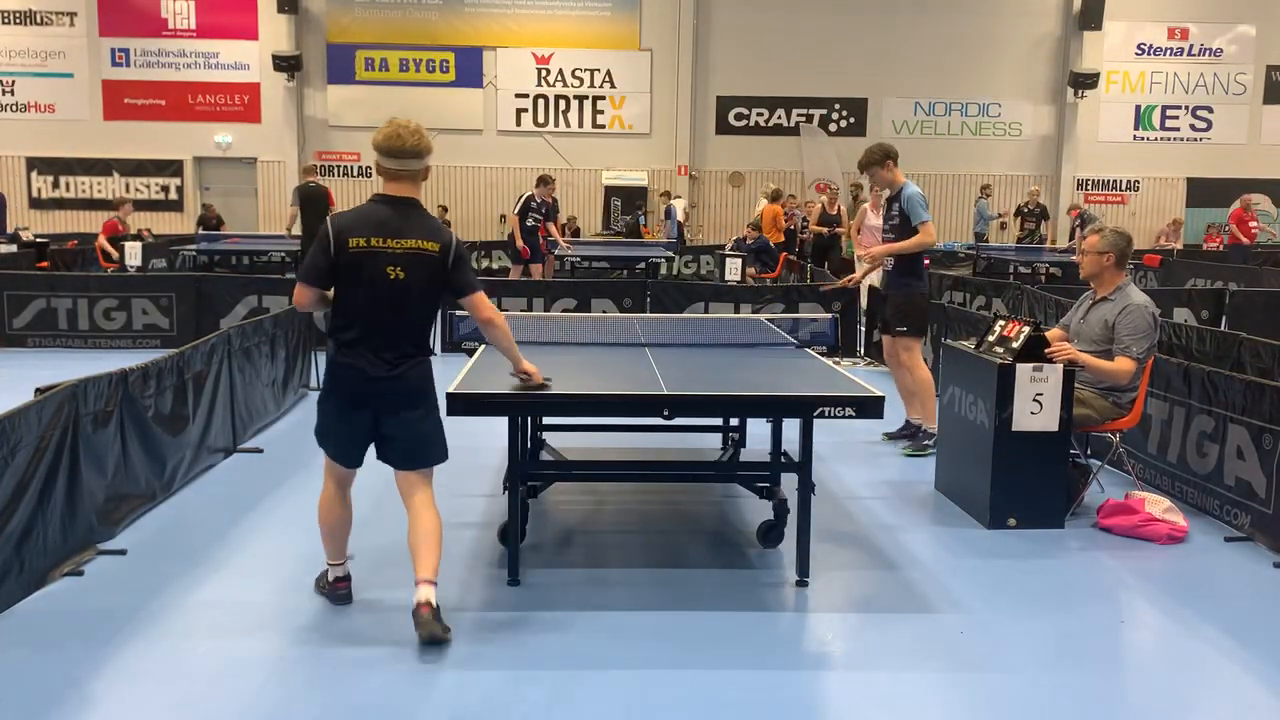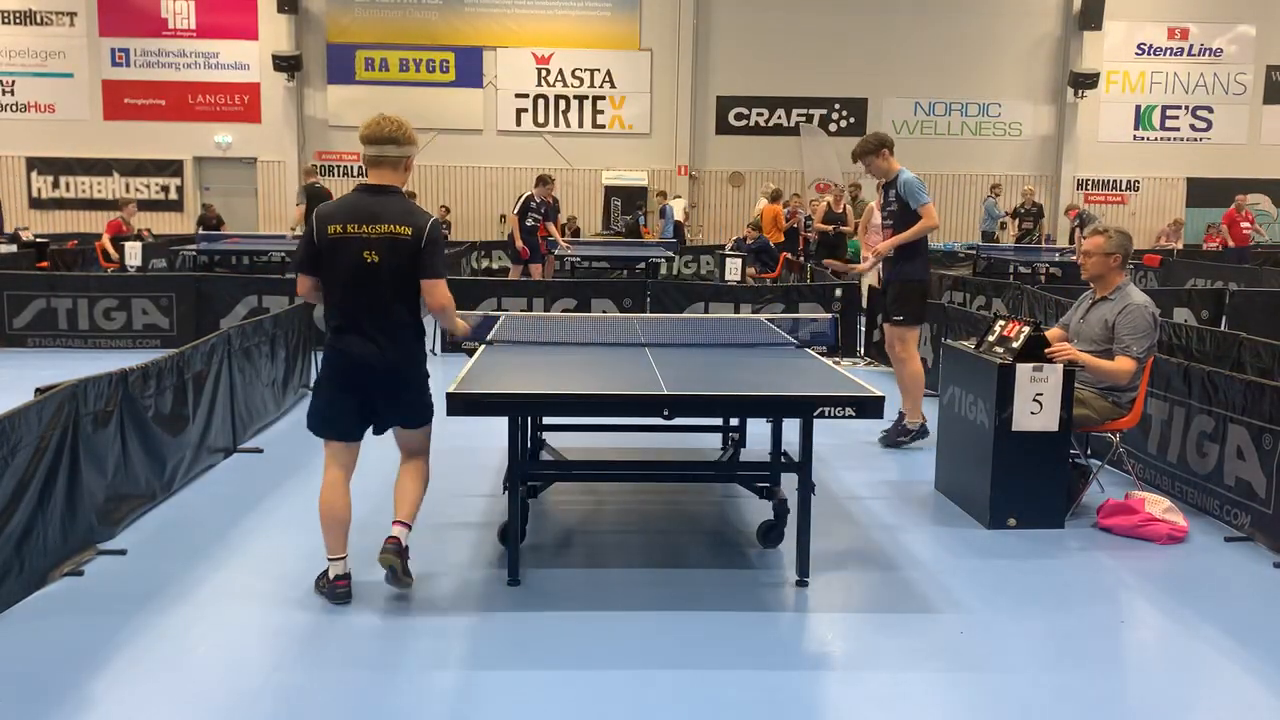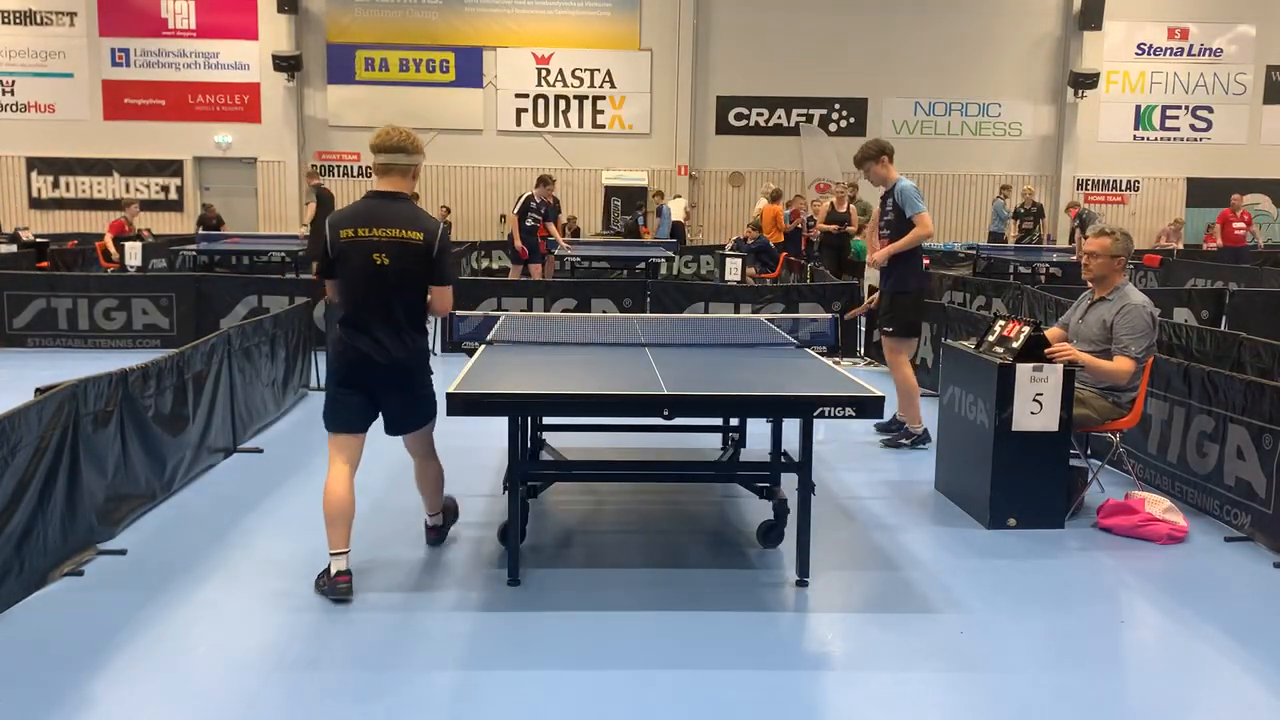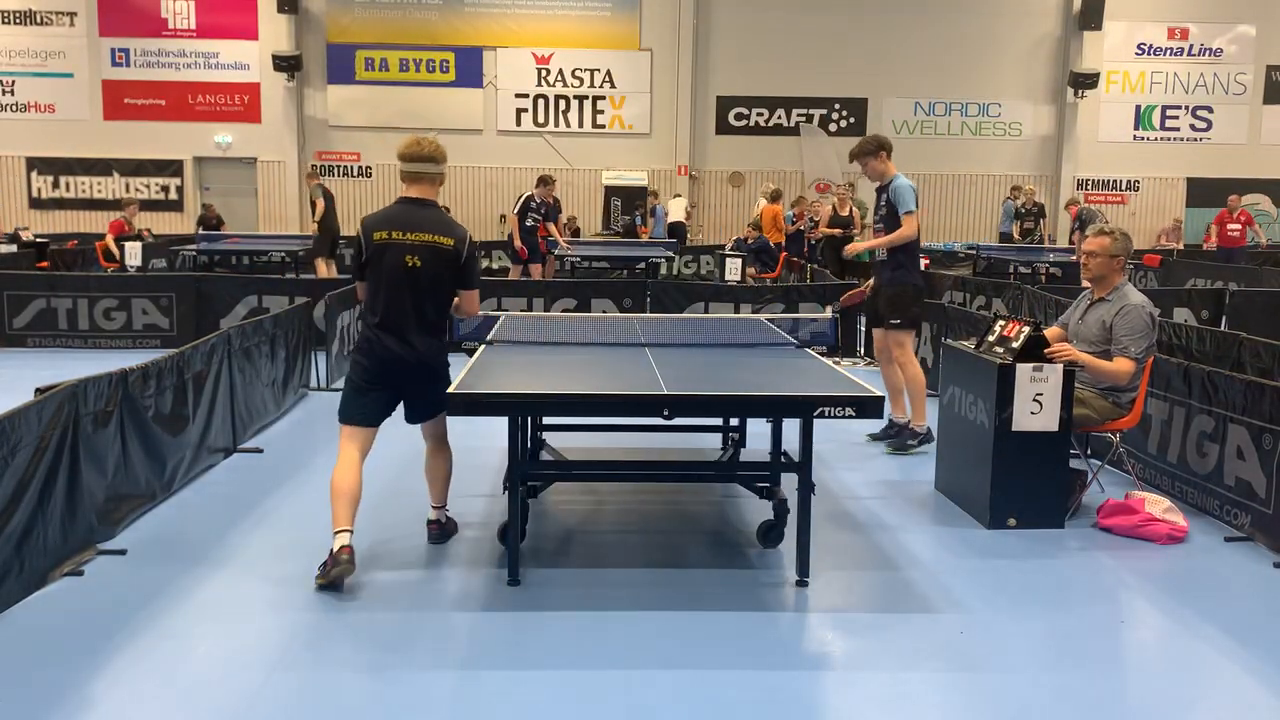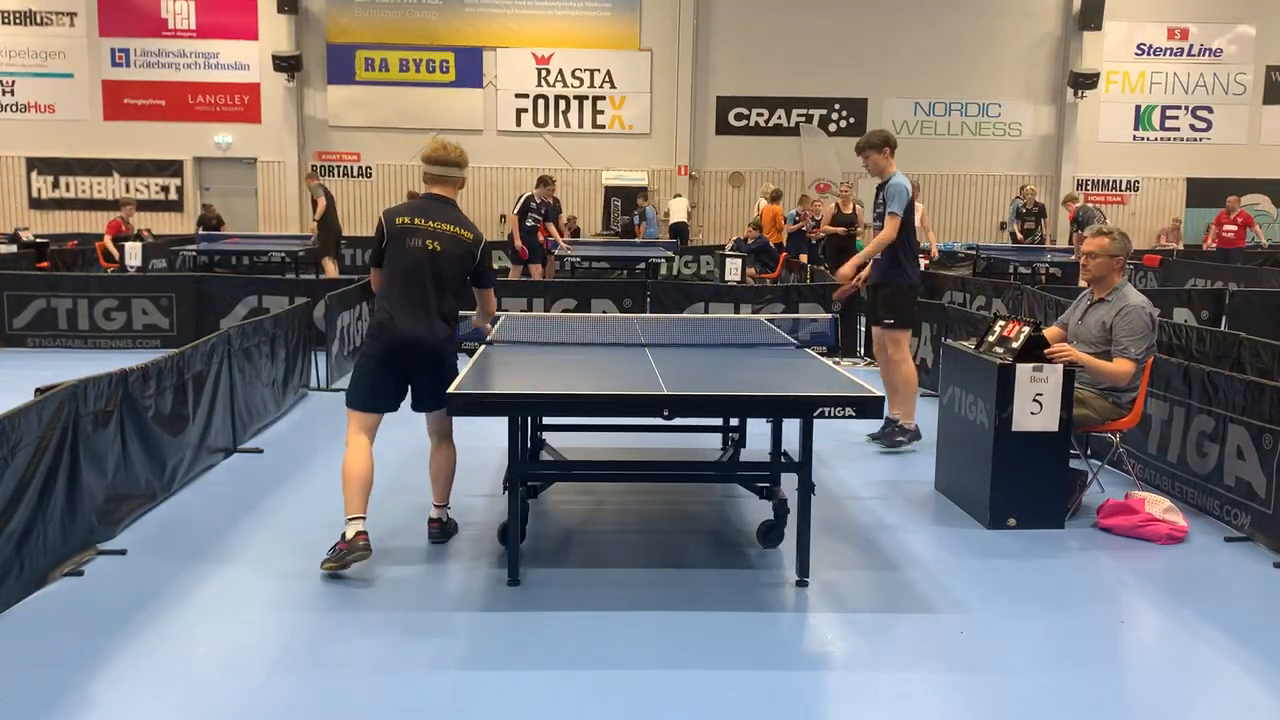
dt=0.2s
person 1, frame 1
left shoulder: (340, 226)
right shoulder: (442, 239)
left elbow: (304, 301)
right elbow: (486, 315)
right wrist: (520, 362)
left hip: (347, 379)
right hip: (409, 383)
left knee: (338, 479)
right knee: (419, 495)
left ankle: (336, 575)
right ankle: (426, 597)
person 1, frame 2
left shoulder: (325, 217)
right shoulder: (421, 223)
left elbow: (307, 292)
right elbow: (437, 303)
right wrist: (456, 323)
left hip: (343, 362)
right hip: (400, 363)
left knee: (337, 468)
right knee: (415, 454)
left ankle: (337, 572)
right ankle: (397, 539)
person 1, frame 3
left shoulder: (338, 223)
right shoulder: (430, 229)
left elbow: (333, 293)
right elbow: (441, 306)
left hip: (350, 360)
right hip: (406, 361)
left knee: (342, 463)
right knee: (422, 450)
left ankle: (338, 567)
right ankle: (436, 520)
person 1, frame 4
left shoulder: (372, 226)
right shoulder: (457, 236)
left elbow: (363, 292)
right elbow: (470, 308)
left hip: (375, 354)
right hip: (428, 356)
left knee: (351, 449)
right knee: (436, 438)
left ankle: (342, 545)
right ankle: (439, 519)
person 1, frame 5
left shoulder: (393, 217)
right shoulder: (471, 235)
left elbow: (377, 283)
right elbow: (487, 305)
right wrist: (483, 325)
left hip: (387, 338)
right hip: (437, 344)
left knee: (359, 434)
right knee: (441, 432)
left ankle: (355, 532)
right ankle: (439, 518)
person 2, frame 1
left shoulder: (911, 195)
right shoulder: (892, 198)
left elbow: (928, 238)
left wrist: (885, 250)
right wrist: (863, 272)
left hip: (910, 290)
right hip: (895, 288)
left knee: (910, 358)
right knee: (892, 357)
left ankle: (932, 430)
right ankle: (915, 421)
person 2, frame 2
left shoulder: (908, 181)
right shoulder: (887, 187)
left elbow: (932, 221)
left wrist: (893, 243)
right wrist: (871, 263)
left hip: (910, 276)
right hip: (894, 276)
left knee: (905, 349)
right knee: (893, 347)
left ankle: (915, 424)
right ankle: (908, 414)
person 2, frame 3
left shoulder: (905, 189)
right shoulder: (887, 196)
left elbow: (926, 229)
left wrist: (887, 250)
right wrist: (881, 291)
left hip: (906, 288)
right hip: (893, 287)
left knee: (898, 358)
right knee: (894, 357)
left ankle: (917, 430)
right ankle: (904, 418)
person 2, frame 4
left shoulder: (901, 186)
right shoulder: (882, 190)
left elbow: (909, 232)
left wrist: (867, 245)
right wrist: (876, 277)
left hip: (903, 283)
right hip: (886, 282)
left knee: (902, 353)
right knee: (882, 352)
left ankle: (920, 428)
right ankle: (899, 420)
person 2, frame 5
left shoulder: (897, 185)
right shoulder: (882, 186)
left elbow: (889, 235)
left wrist: (855, 262)
right wrist: (868, 269)
left hip: (900, 281)
right hip: (883, 279)
left knee: (897, 351)
right knee: (882, 352)
left ankle: (909, 425)
right ankle: (895, 418)
person 3, frame 1
left shoulder: (1135, 308)
right shoulder: (1088, 298)
left elbow: (1123, 373)
right elbow: (1054, 337)
left wrist: (1080, 358)
left hip: (1105, 398)
left ankle: (1069, 477)
person 3, frame 2
left shoulder: (1134, 307)
right shoulder: (1087, 298)
left elbow: (1123, 373)
right elbow: (1055, 336)
left wrist: (1081, 358)
left hip: (1104, 398)
person 3, frame 3
left shoulder: (1133, 307)
right shoulder: (1087, 298)
left elbow: (1122, 373)
right elbow: (1053, 336)
left wrist: (1081, 358)
left hip: (1105, 399)
right hip: (1071, 385)
person 3, frame 4
left shoulder: (1132, 308)
right shoulder: (1086, 297)
left elbow: (1122, 374)
right elbow: (1053, 335)
left wrist: (1081, 358)
left hip: (1105, 399)
right hip: (1070, 385)
person 3, frame 5
left shoulder: (1132, 308)
right shoulder: (1086, 297)
left elbow: (1122, 374)
right elbow: (1052, 335)
left wrist: (1081, 358)
left hip: (1105, 400)
right hip: (1071, 386)
